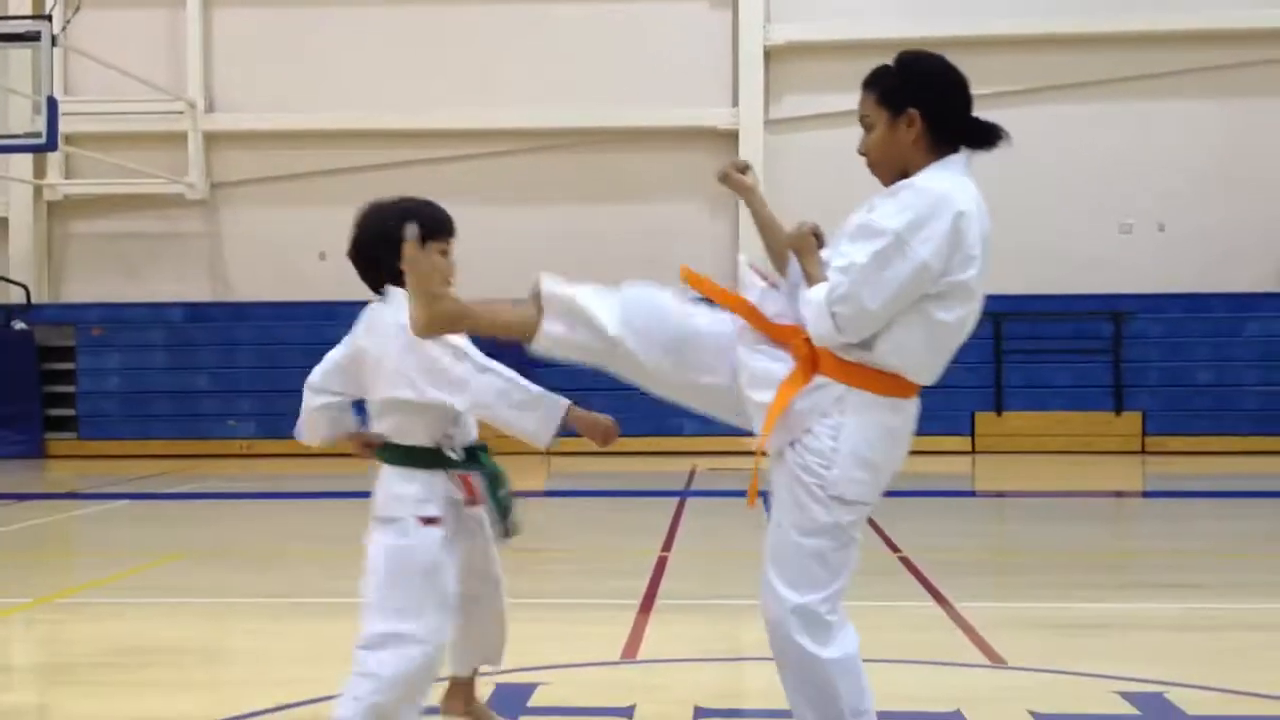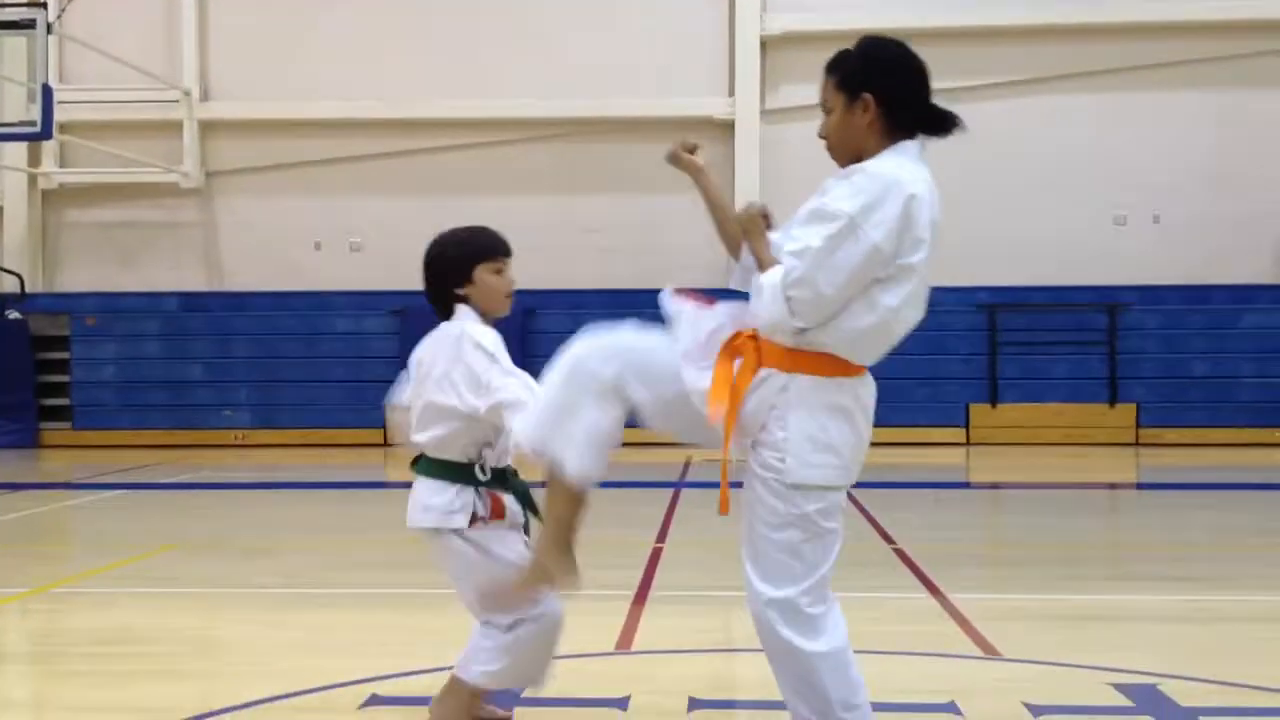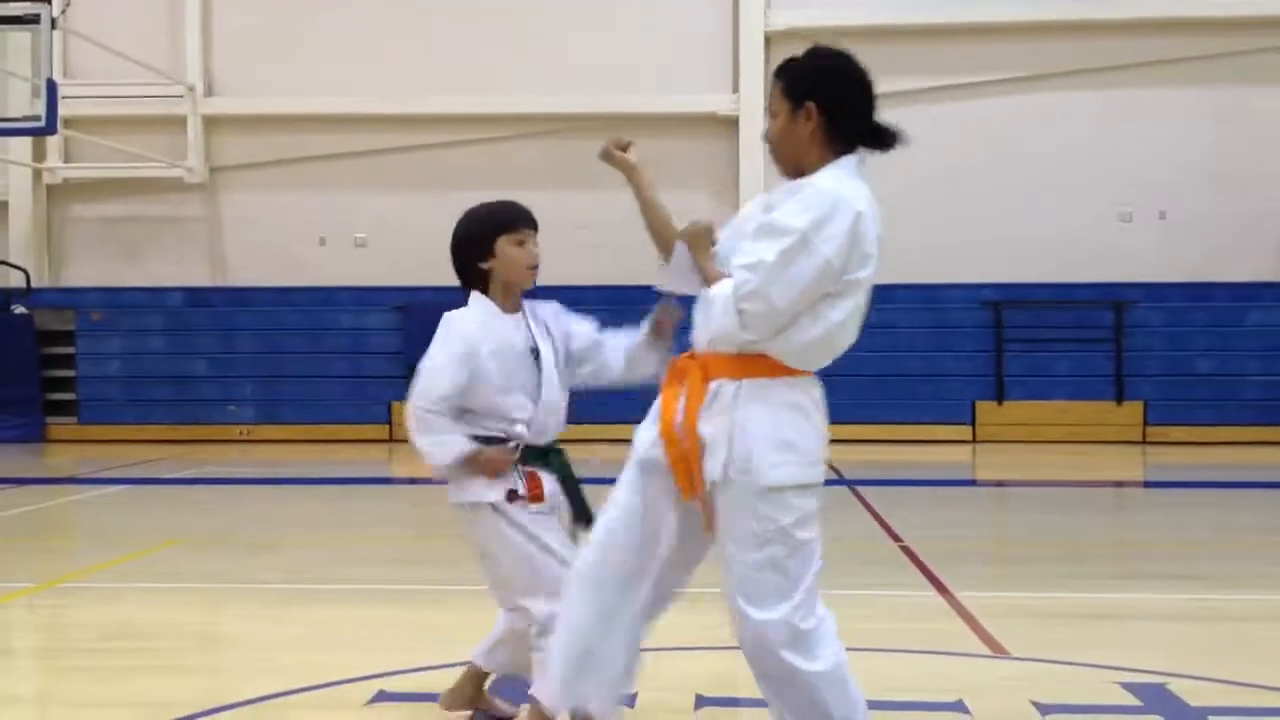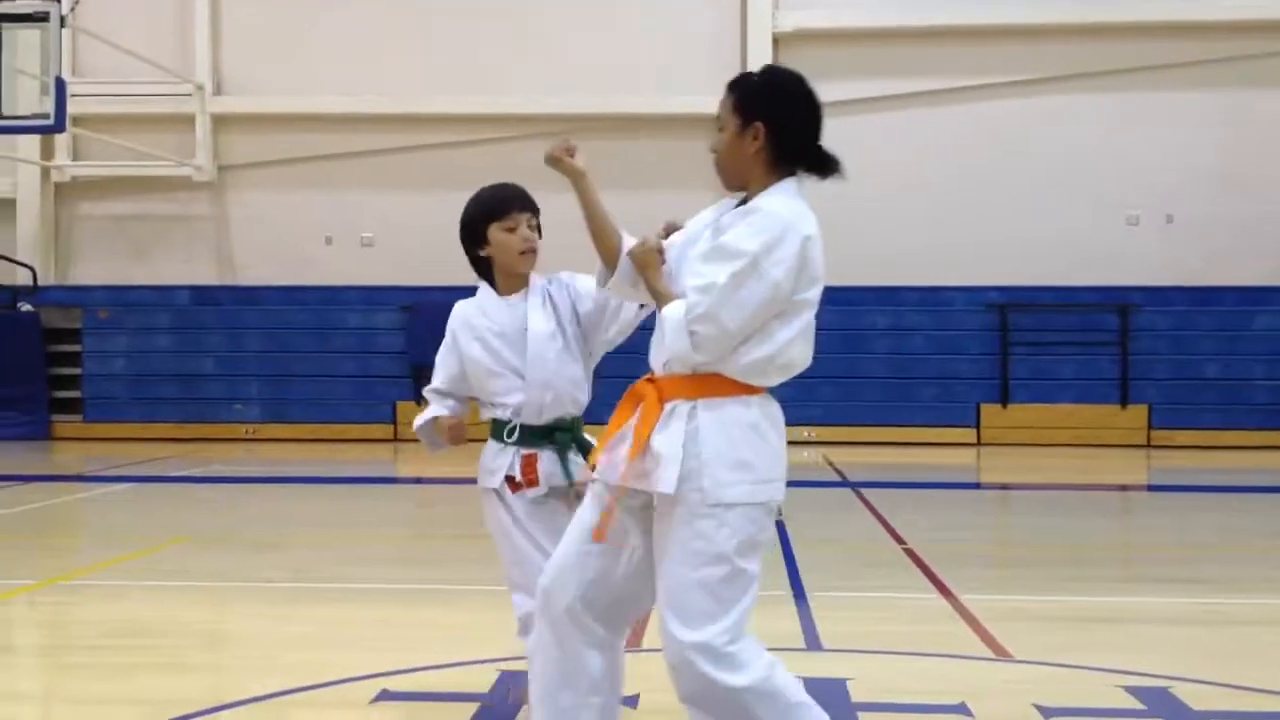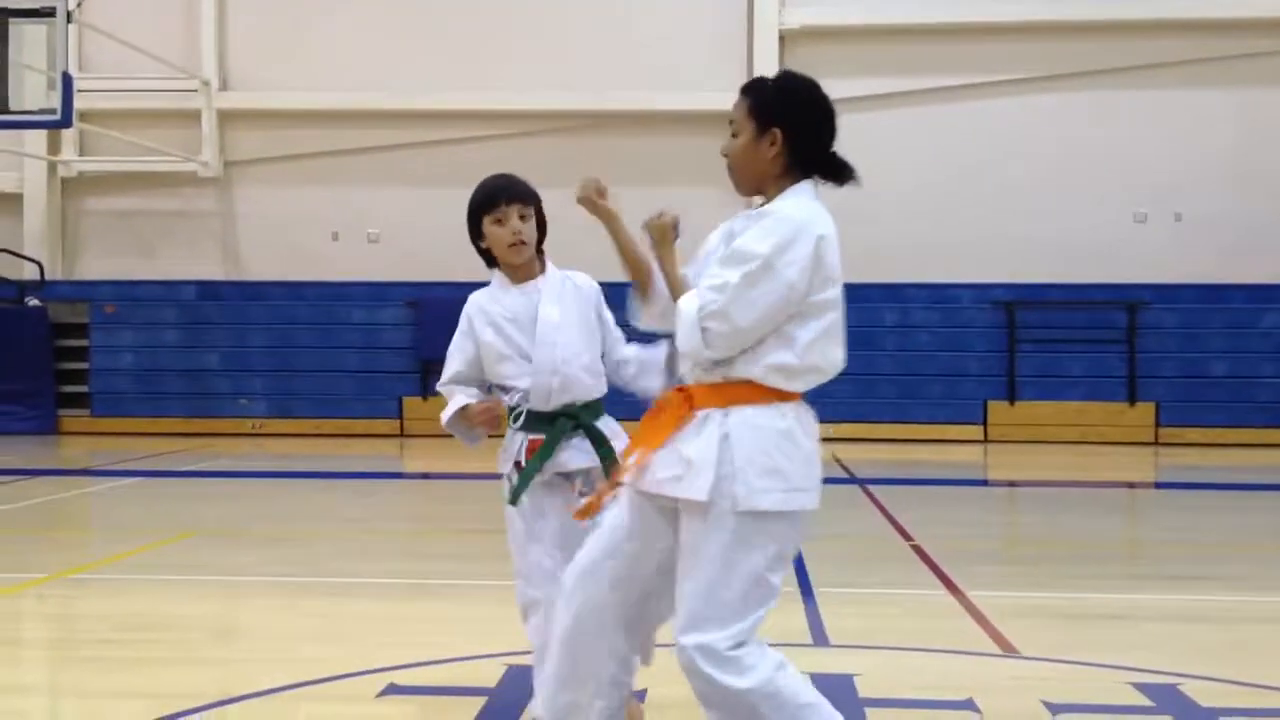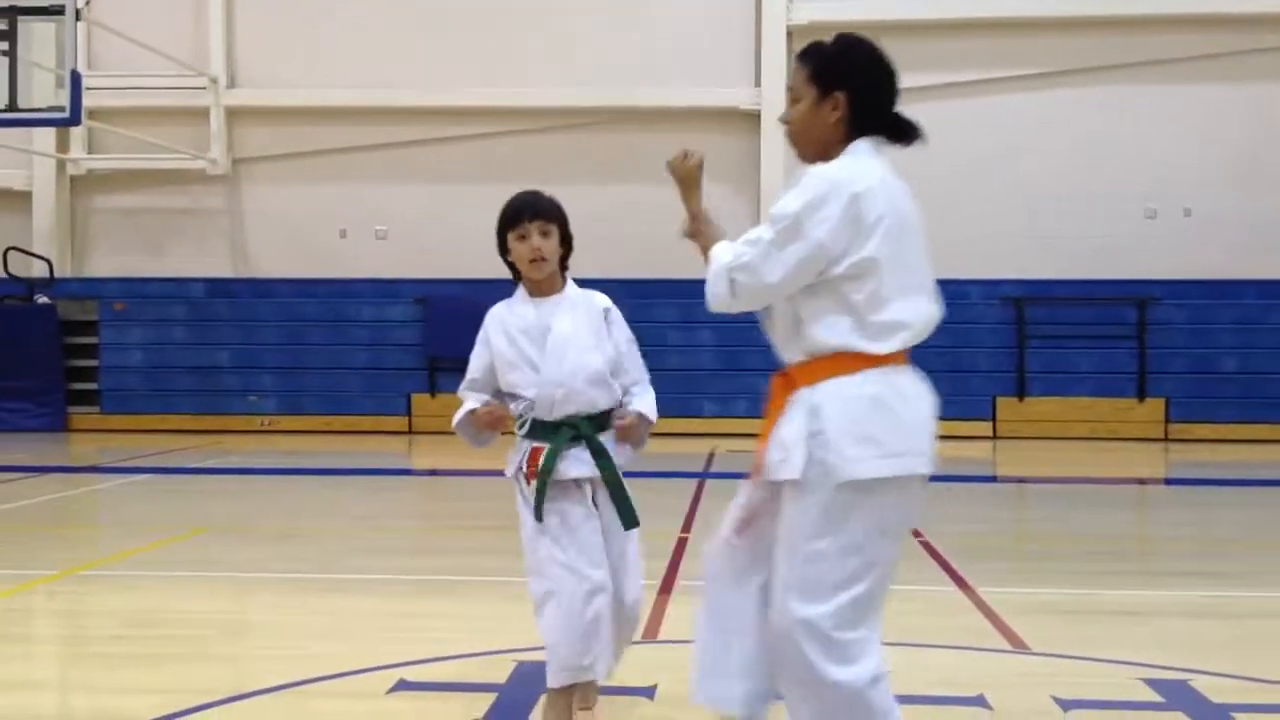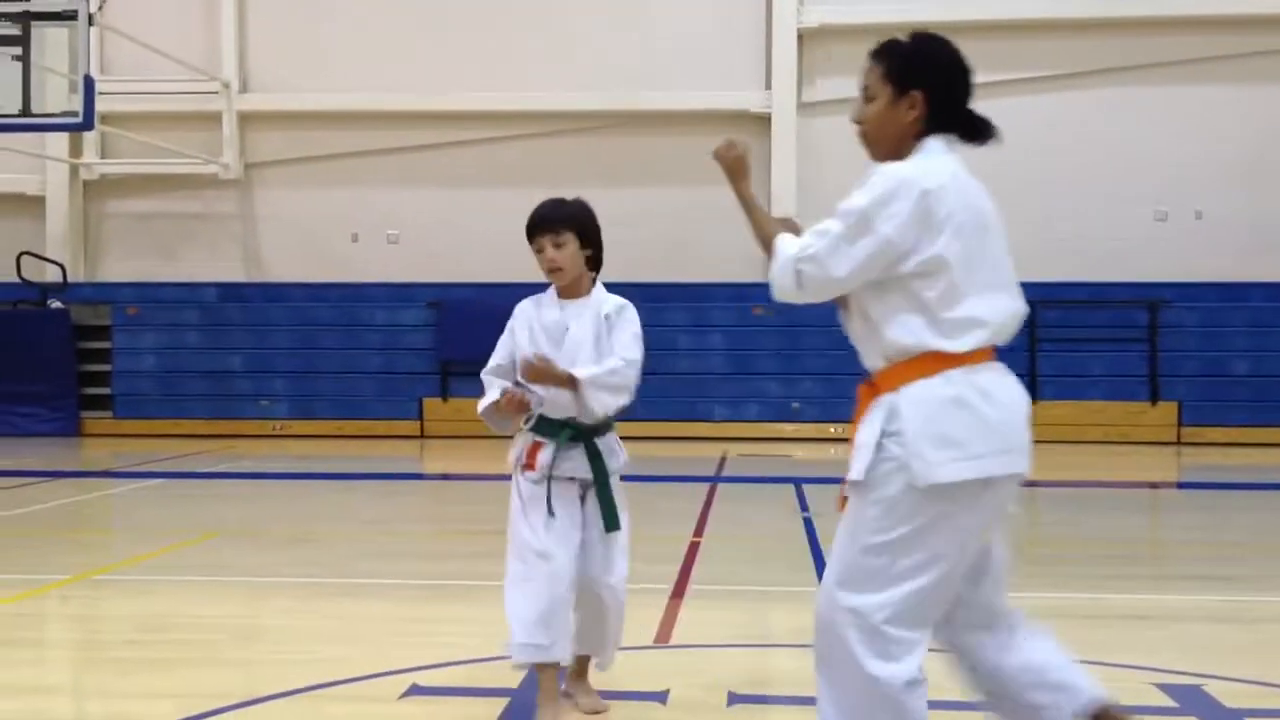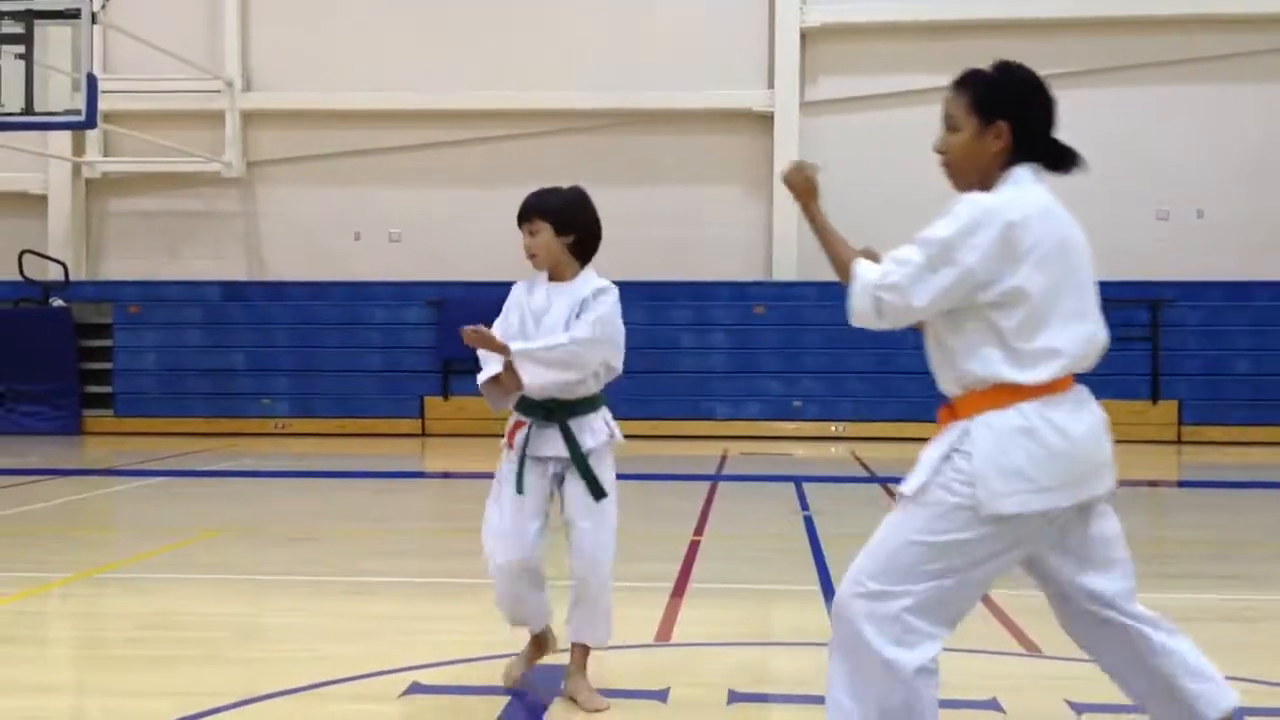
dt=0.2s
person 1, frame 1
left shoulder: (941, 205)
right shoulder: (918, 201)
left elbow: (839, 319)
right elbow: (810, 296)
left wrist: (806, 257)
right wrist: (756, 202)
left hip: (843, 420)
right hip: (801, 378)
left knee: (803, 610)
right knee: (637, 313)
right ankle: (454, 315)
person 1, frame 2
left shoulder: (889, 188)
right shoulder: (873, 185)
left elbow: (791, 301)
right elbow: (756, 265)
left wrist: (759, 240)
right wrist: (702, 181)
left hip: (806, 410)
right hip: (761, 378)
left knee: (792, 602)
right knee: (601, 359)
right ankle: (555, 550)
person 1, frame 3
left shoulder: (835, 205)
right shoulder: (795, 200)
left elbow: (740, 313)
right elbow: (683, 259)
left wrist: (705, 258)
right wrist: (635, 178)
left hip: (763, 425)
right hip: (706, 409)
left knee: (777, 618)
right knee: (609, 570)
person 1, frame 4
left shoulder: (783, 226)
right shoulder: (729, 219)
left elbow: (699, 336)
right elbow: (622, 271)
left wrist: (656, 277)
right wrist: (581, 183)
left hip: (720, 445)
right hip: (670, 436)
left knee: (703, 643)
right knee: (575, 594)
person 1, frame 5
left shoulder: (794, 230)
right shoulder: (770, 224)
left elbow: (707, 334)
right elbow: (661, 307)
left wrist: (665, 253)
right wrist: (611, 224)
left hip: (751, 454)
right hip: (706, 444)
left knee: (715, 646)
right knee: (597, 592)
person 1, frame 6
left shoulder: (836, 186)
right shoulder: (872, 185)
left elbow: (738, 285)
left wrist: (693, 202)
right wrist: (725, 245)
left hip: (847, 420)
right hip: (854, 414)
left knee: (815, 617)
right knee: (743, 568)
person 1, frame 7
left shoulder: (907, 185)
right shoulder: (953, 184)
left elbow: (804, 275)
left wrist: (742, 189)
right wrist: (805, 243)
left hip: (935, 421)
right hip: (977, 409)
left knee: (864, 614)
right knee: (969, 609)
person 1, frame 8
left shoulder: (992, 217)
right shoulder: (1043, 213)
left elbow: (879, 300)
left wrist: (813, 211)
right wrist: (887, 267)
left hip: (1005, 447)
right hip: (1063, 434)
left knee: (875, 605)
right knee: (1108, 611)
person 2, frame 1
left shoulder: (375, 325)
right shoulder: (418, 323)
left elbow: (323, 388)
right elbow: (485, 385)
left wrist: (349, 432)
right wrist: (572, 415)
left hip: (444, 489)
right hip: (424, 495)
left knee: (479, 591)
right knee: (409, 637)
person 2, frame 2
left shoulder: (442, 341)
right shoulder: (471, 340)
left elbow: (406, 404)
right elbow: (514, 401)
left hip: (472, 497)
right hip: (459, 504)
left knee: (511, 611)
right knee: (535, 611)
person 2, frame 3
left shoulder: (546, 319)
right shoulder: (462, 328)
left elbow: (604, 354)
right elbow: (427, 409)
left wrist: (653, 336)
right wrist: (466, 455)
left hip: (533, 482)
right hip: (497, 485)
left knee: (536, 602)
right knee: (564, 597)
person 2, frame 4
left shoulder: (566, 294)
right shoulder: (467, 318)
left elbow: (622, 301)
right elbow: (444, 393)
right wrist: (442, 424)
left hip: (572, 460)
right hip: (515, 471)
person 2, frame 5
left shoulder: (580, 290)
right shoulder: (480, 309)
left elbow: (619, 358)
right elbow: (458, 384)
left wrist: (670, 362)
right wrist: (471, 413)
left hip: (597, 445)
right hip: (533, 456)
right knee: (550, 583)
person 2, frame 6
left shoulder: (599, 308)
right shoulder: (500, 319)
left elbow: (634, 378)
right elbow: (477, 390)
left wrist: (639, 417)
right wrist: (480, 416)
left hip: (602, 456)
right hip: (541, 464)
left knee: (620, 586)
right knee: (570, 581)
left ankle: (584, 674)
person 2, frame 7
left shoulder: (618, 313)
right shoulder: (527, 313)
left elbow: (621, 377)
right elbow: (497, 375)
left wrist: (563, 378)
right wrist: (503, 403)
left hip: (597, 457)
right hip: (539, 458)
left knee: (603, 577)
right knee: (541, 568)
left ankle: (578, 674)
person 2, frame 8
left shoulder: (601, 296)
right shoulder: (522, 293)
left elbow: (572, 356)
right elbow: (501, 360)
left wrist: (504, 349)
right wrist: (501, 378)
left hip: (584, 435)
right hip: (529, 433)
left knee: (592, 553)
right knee: (510, 547)
left ankle: (578, 671)
right ankle: (539, 639)
